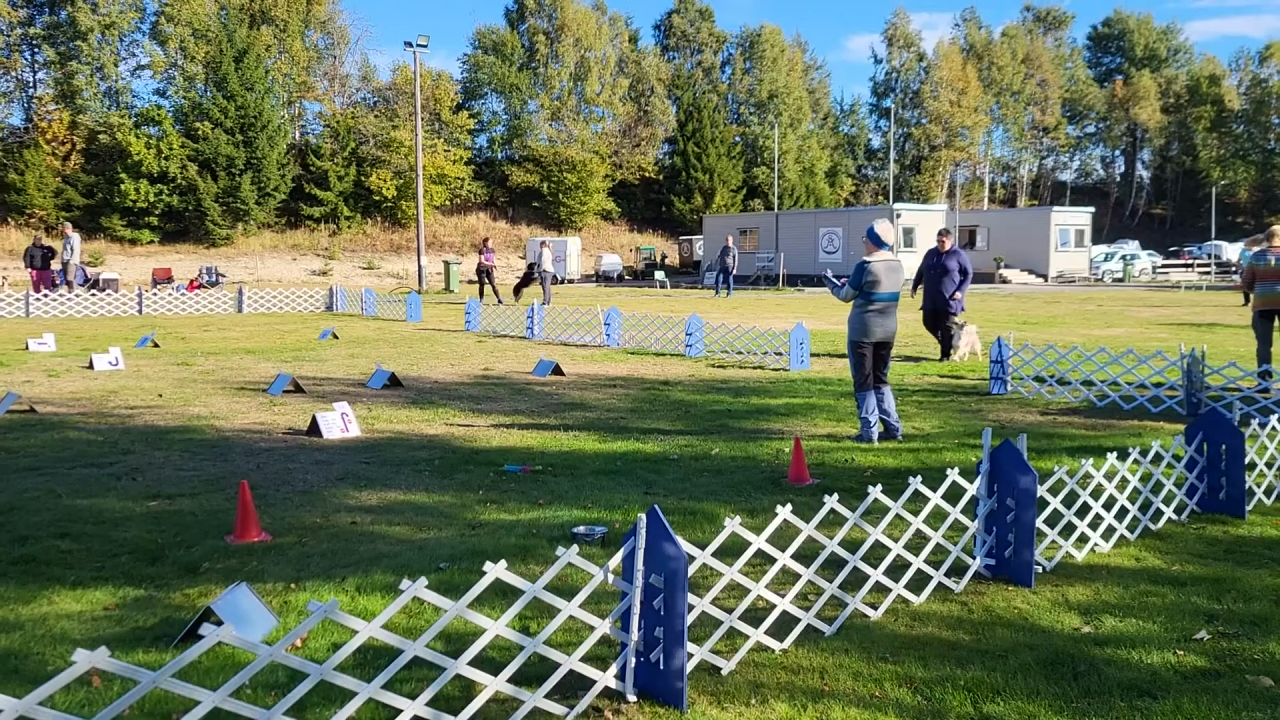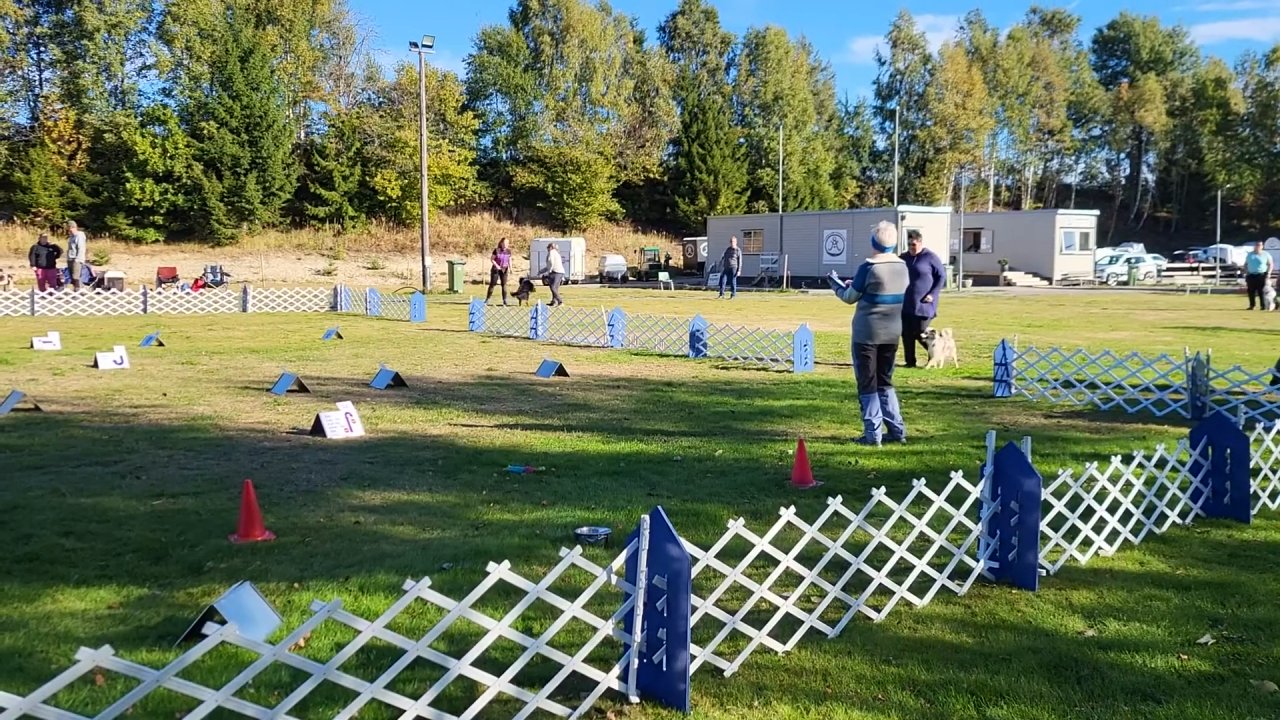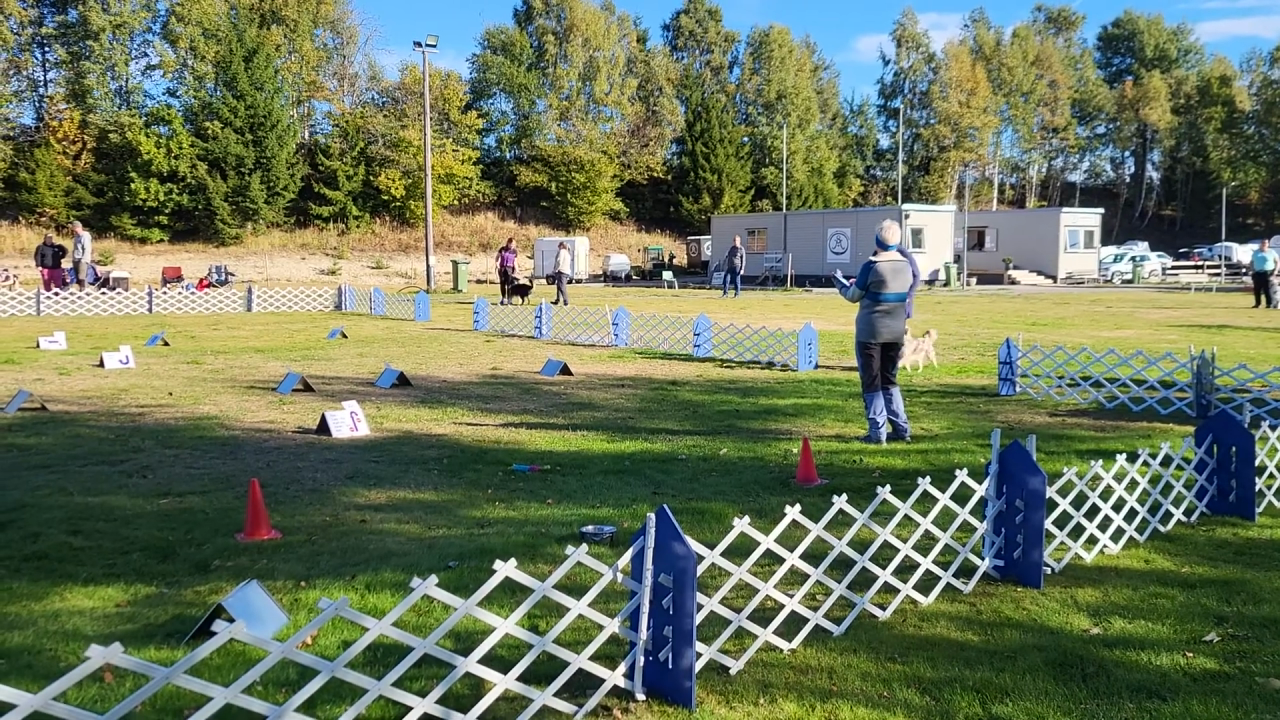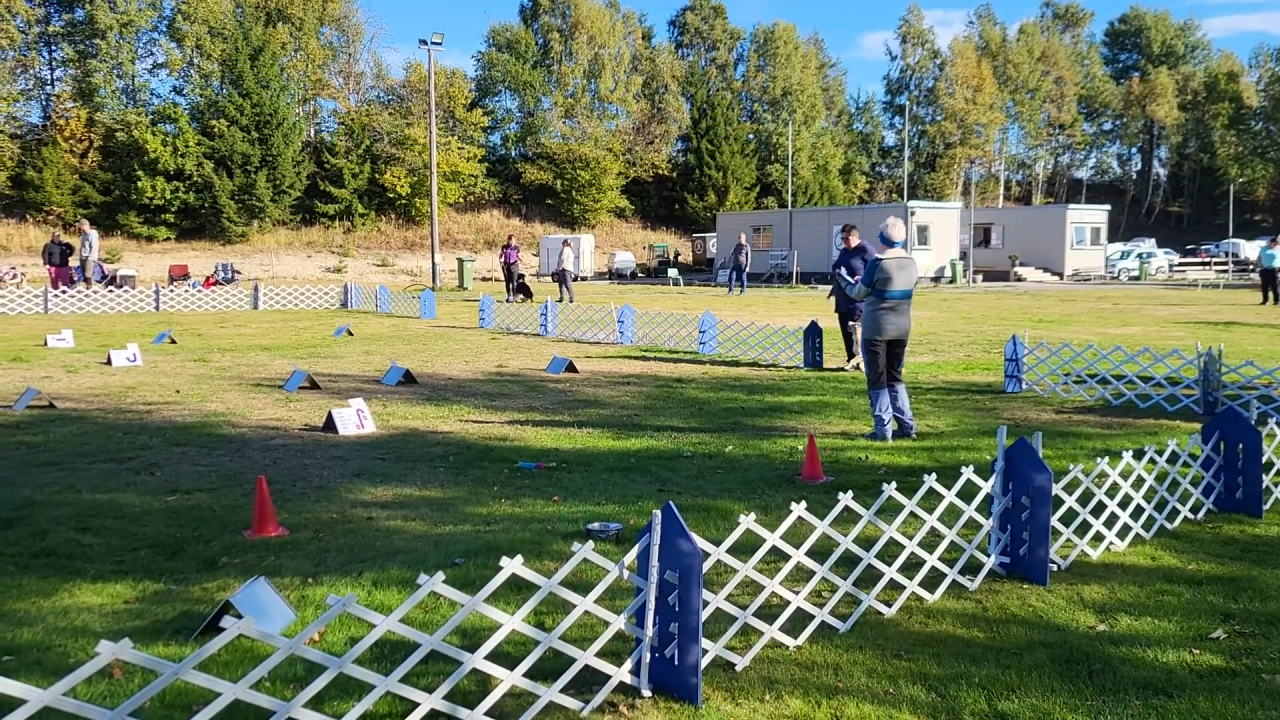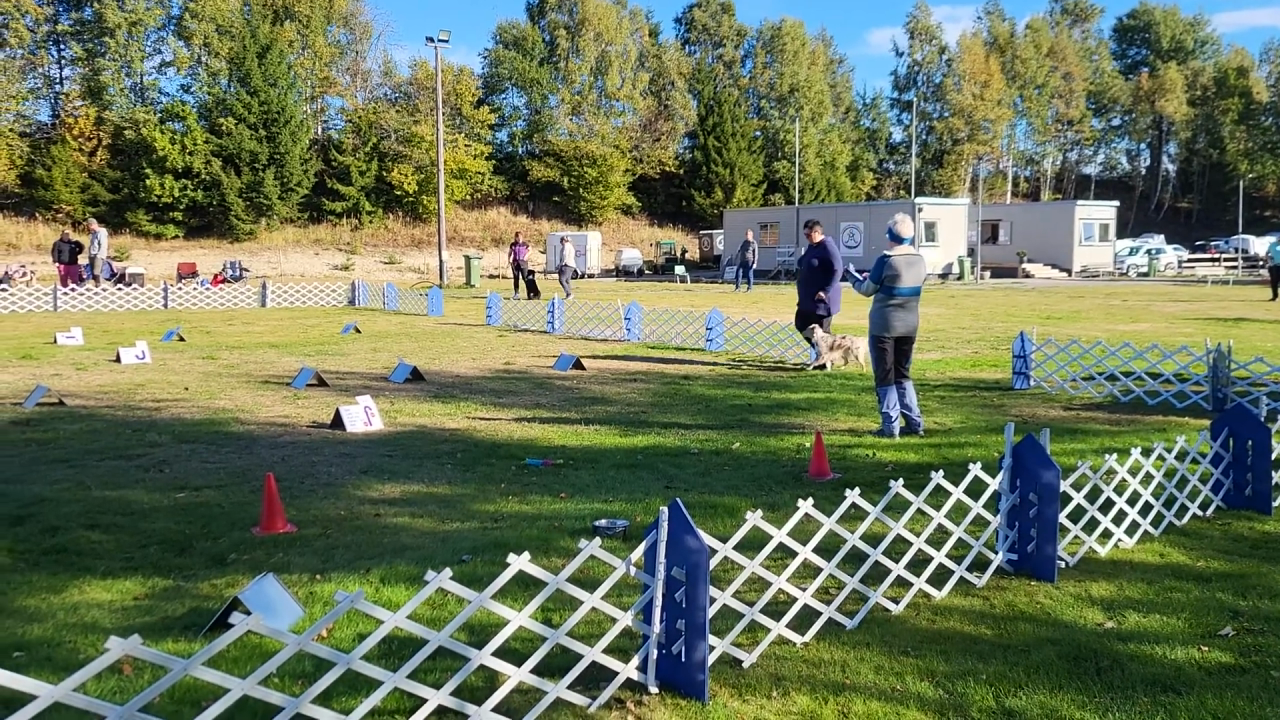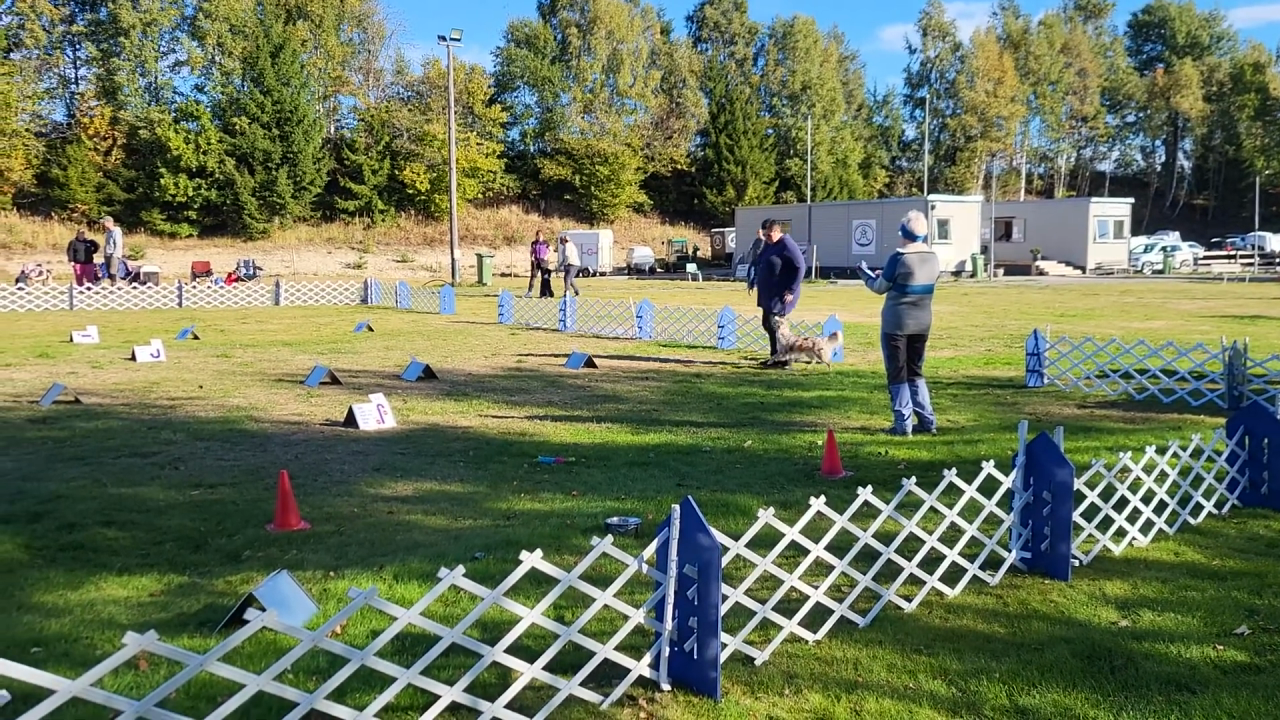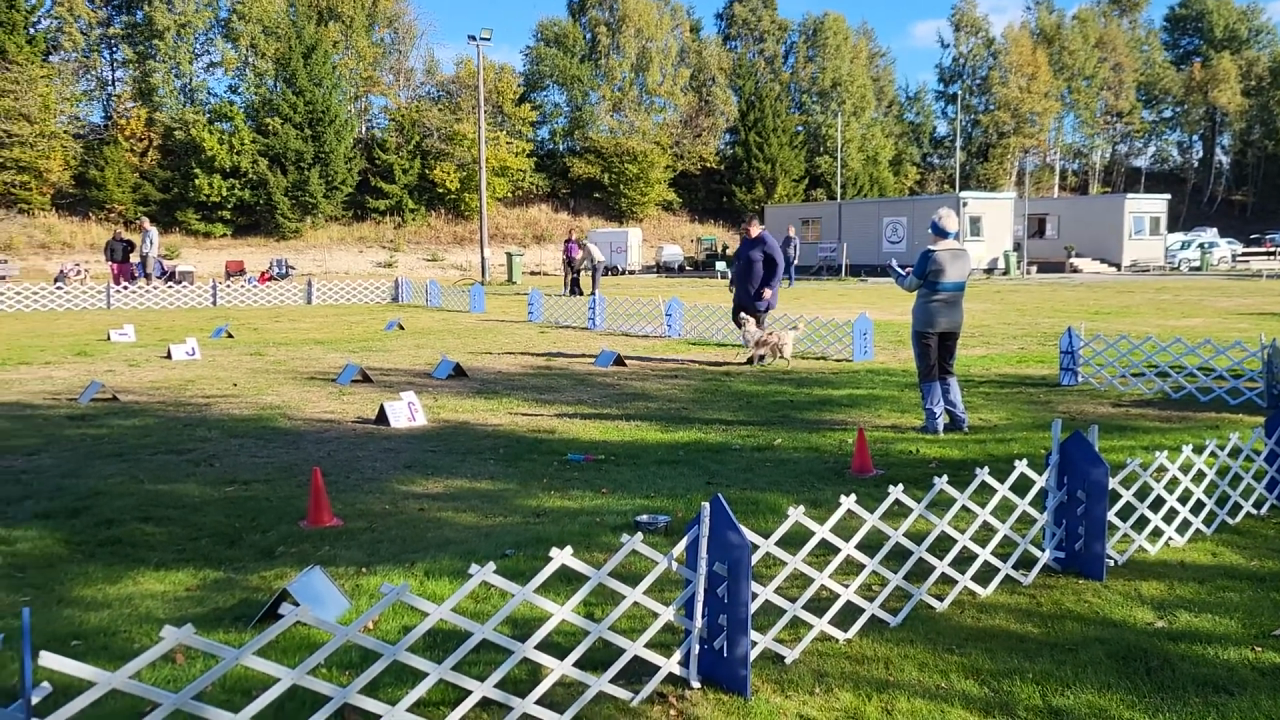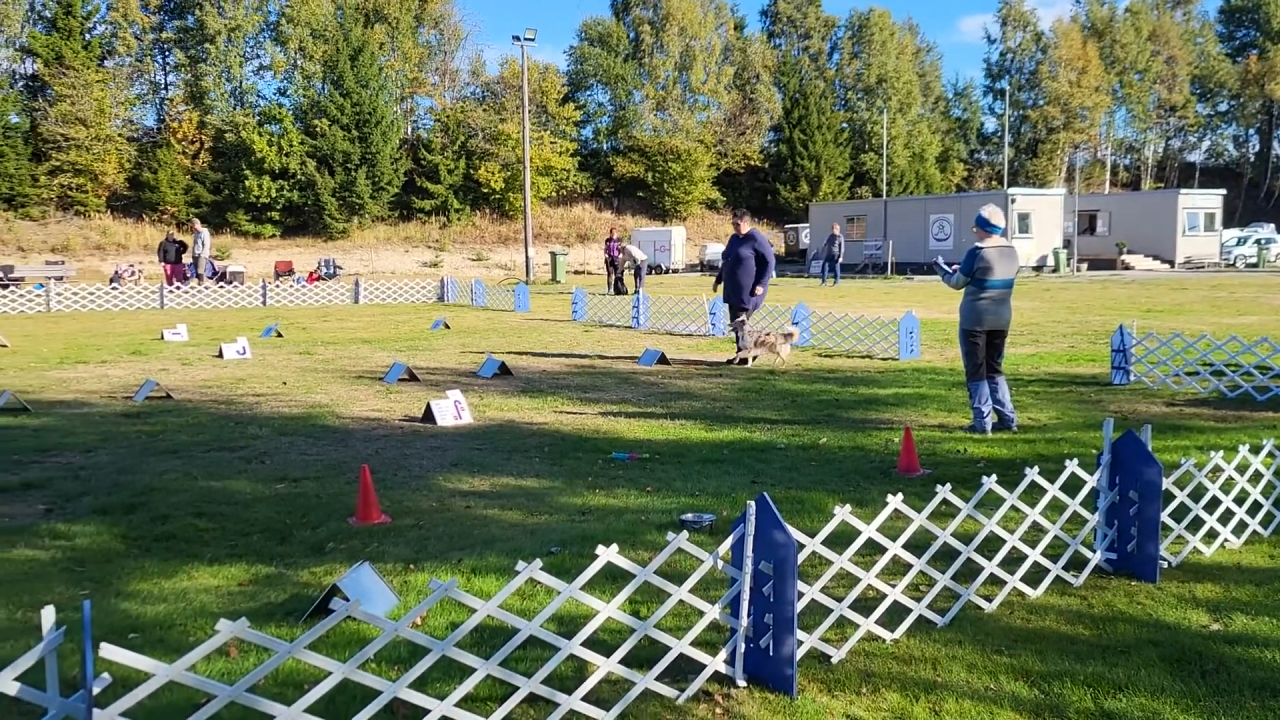
dt=0.5s
person 1, frame 1
left shoulder: (865, 266)
right shoulder: (897, 266)
left elbow: (847, 296)
left wrist: (832, 282)
right wrist: (850, 283)
left hip: (863, 330)
right hip: (887, 330)
left knee: (864, 382)
right knee: (881, 380)
left ankle: (869, 432)
right ankle: (893, 428)
person 1, frame 2
left shoulder: (869, 267)
right shoulder: (902, 268)
left elbow: (850, 297)
left wrist: (836, 283)
left hip: (867, 332)
right hip: (892, 332)
left knee: (868, 384)
right knee: (884, 382)
left ankle: (872, 434)
right ankle: (896, 430)
person 1, frame 3
left shoulder: (872, 266)
right shoulder: (906, 266)
left elbow: (853, 296)
left wrist: (841, 283)
left hip: (870, 331)
right hip: (896, 332)
left knee: (871, 383)
right knee: (889, 380)
left ankle: (877, 433)
right ankle: (901, 429)
person 1, frame 4
left shoulder: (877, 264)
right shoulder: (911, 264)
left elbow: (859, 294)
left wrist: (845, 280)
left hip: (875, 328)
right hip: (901, 328)
left knee: (877, 380)
right knee: (894, 377)
left ankle: (883, 430)
right ankle: (907, 426)
person 1, frame 5
left shoulder: (886, 261)
right shoulder: (920, 261)
left elbow: (867, 290)
left wrist: (856, 278)
left hip: (884, 325)
right hip: (909, 326)
left knee: (885, 377)
right knee: (902, 375)
left ankle: (890, 426)
right ankle: (915, 423)
person 1, frame 6
left shoulder: (899, 258)
right shoulder: (933, 259)
left elbow: (880, 288)
left wrist: (865, 274)
right wrist: (884, 276)
left hip: (896, 323)
right hip: (922, 324)
left knee: (897, 375)
right knee: (915, 373)
left ankle: (903, 425)
right ankle: (927, 421)
person 1, frame 7
left shoulder: (930, 255)
right shoulder: (964, 256)
left elbow: (911, 286)
left wrist: (897, 271)
right wrist: (915, 273)
left hip: (927, 321)
right hip: (953, 322)
left knee: (929, 373)
right knee: (947, 371)
left ankle: (934, 423)
right ankle: (959, 420)
person 1, frame 8
left shoulder: (977, 253)
right shoulder: (1012, 253)
left elbow: (957, 283)
left wrist: (943, 270)
right wrist: (962, 270)
left hip: (974, 319)
right hip: (1001, 319)
left knee: (976, 372)
right knee: (994, 369)
left ankle: (982, 423)
right ankle: (1007, 419)
